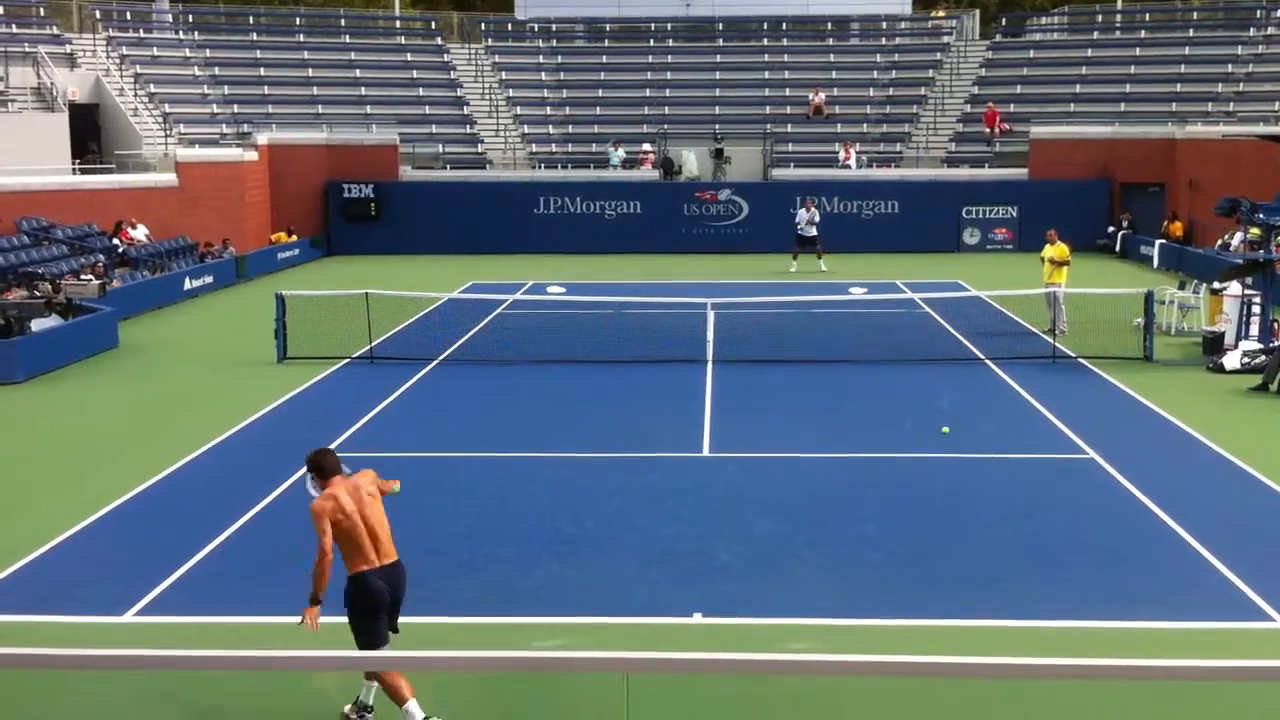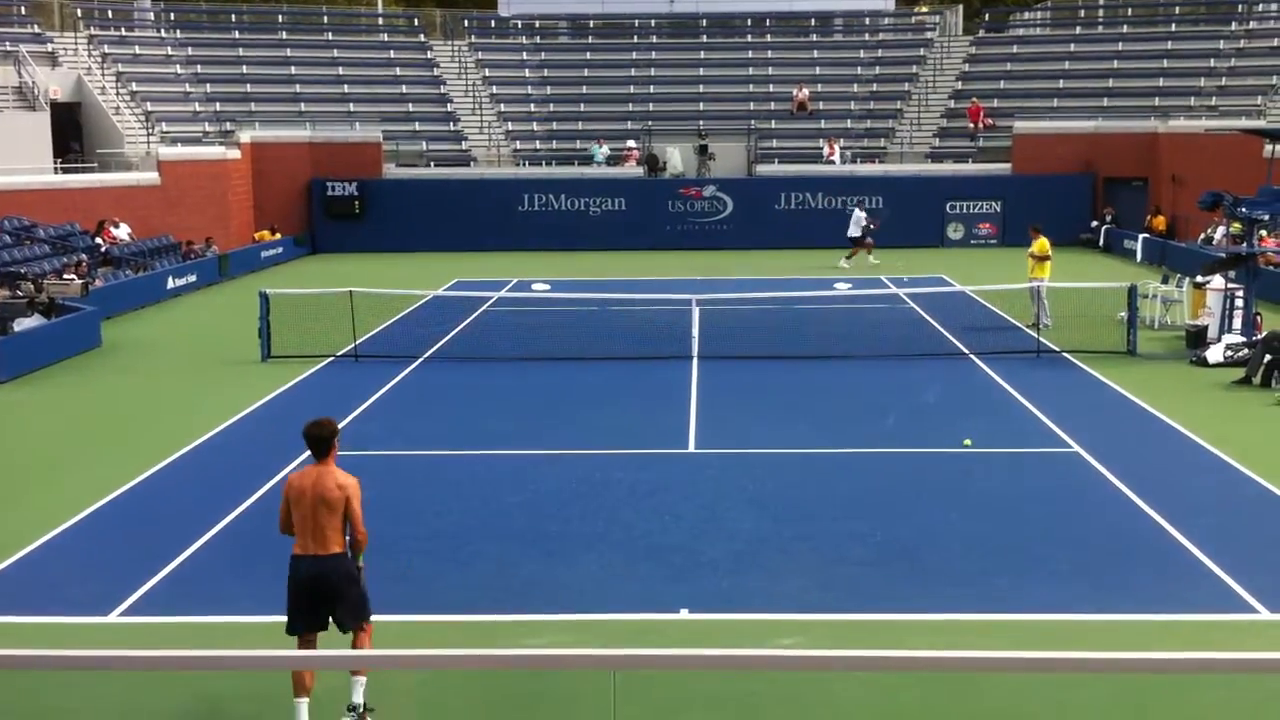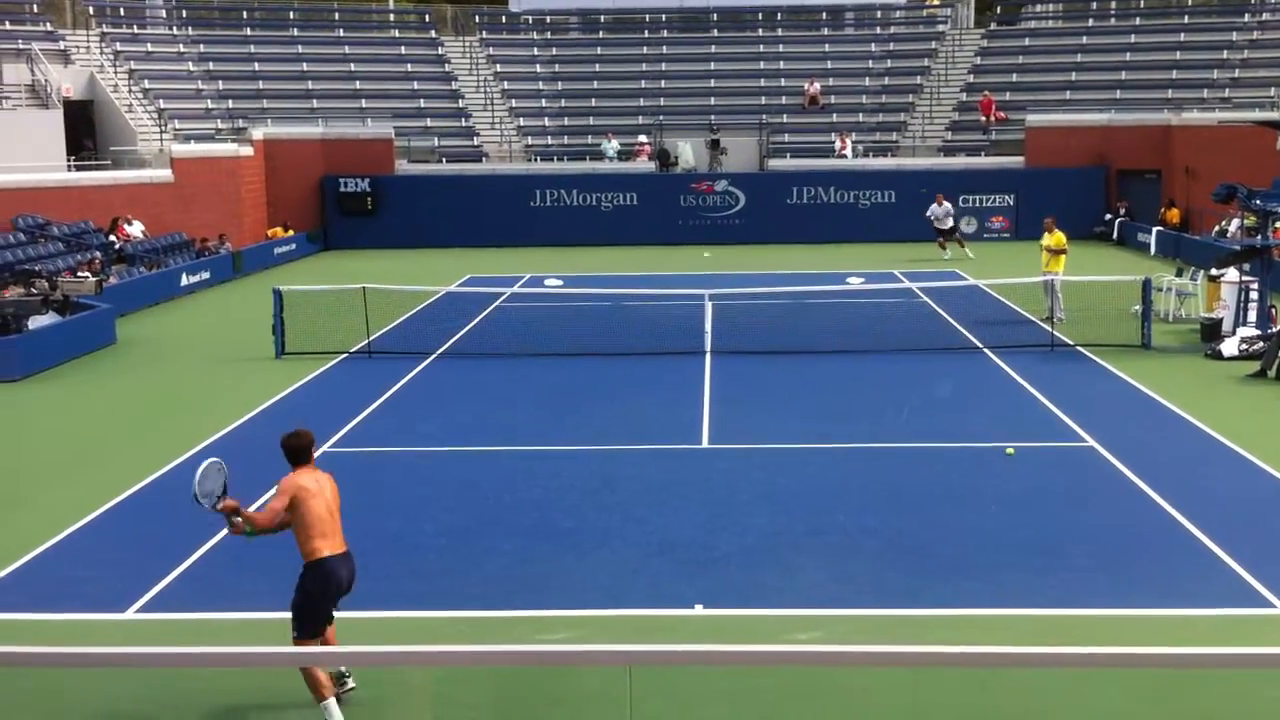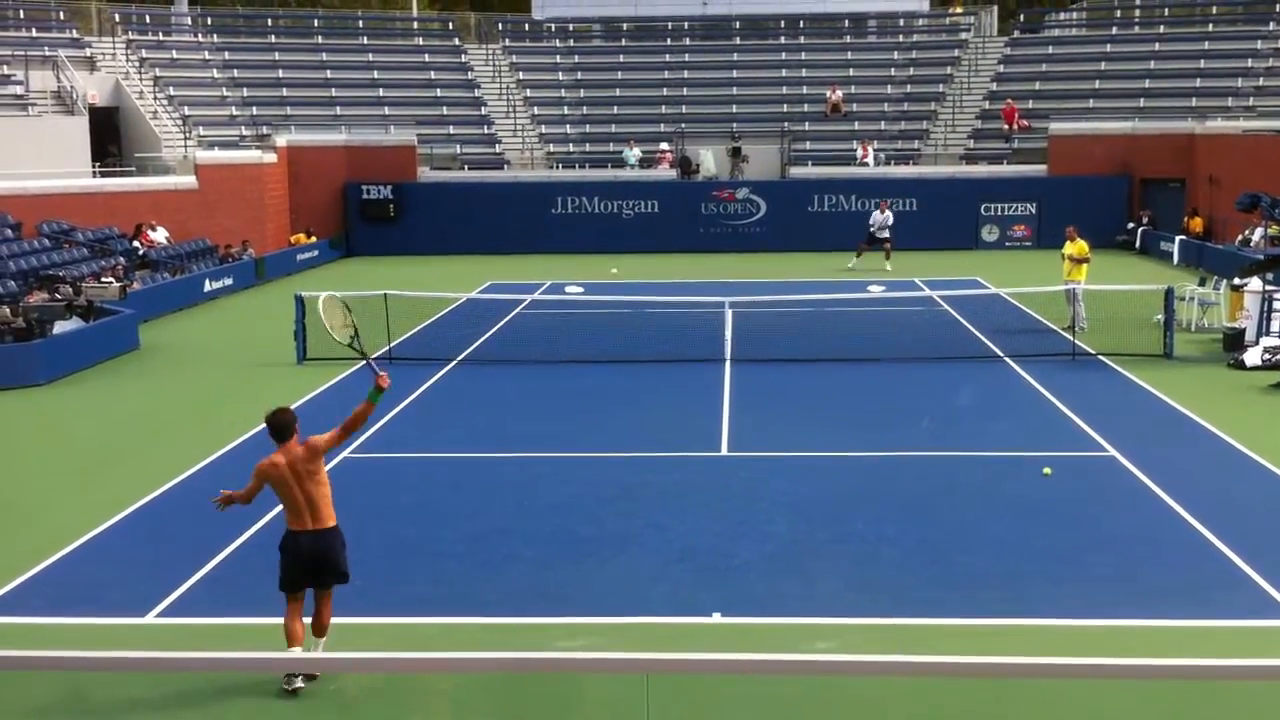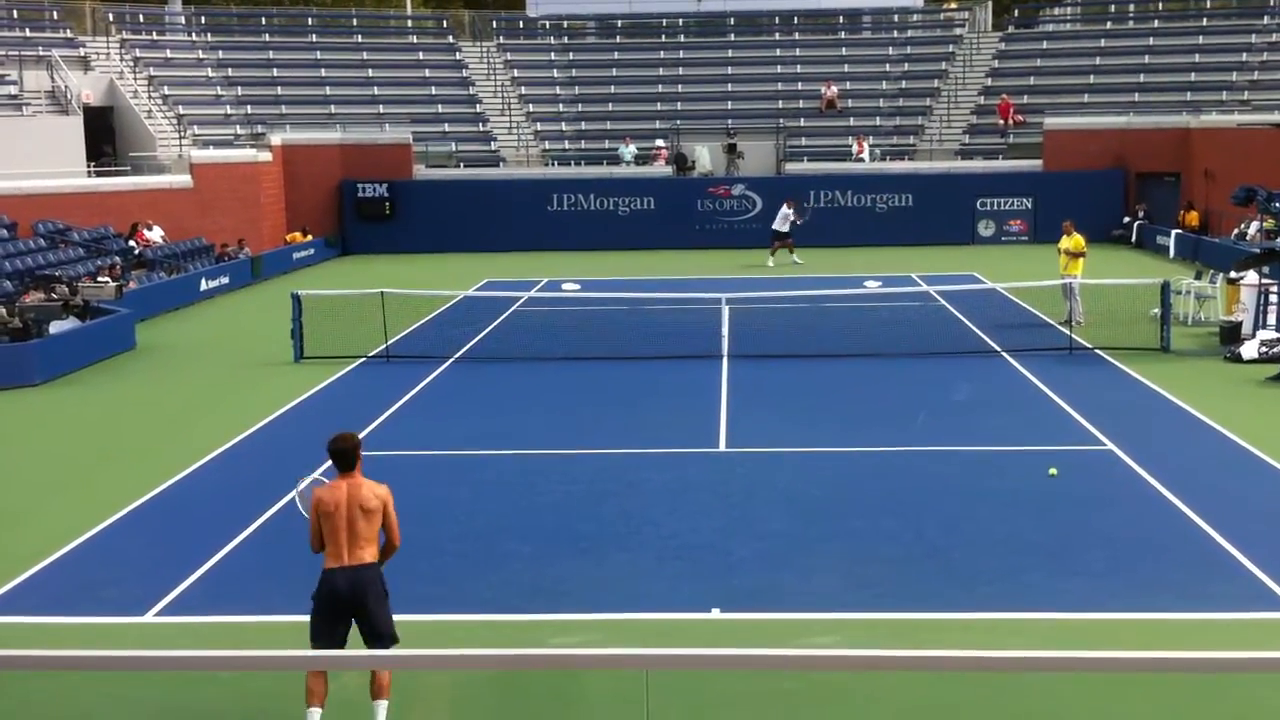
dt=1s
person 1, frame 1
left shoulder: (322, 505)
right shoulder: (365, 480)
left elbow: (325, 555)
right elbow: (392, 487)
left wrist: (314, 602)
right wrist: (390, 487)
left hip: (365, 586)
right hip: (396, 573)
right knee: (377, 647)
person 1, frame 2
left shoulder: (292, 481)
right shoulder: (347, 482)
left elbow: (285, 527)
right elbow: (359, 534)
right wrist: (356, 561)
left hip: (301, 566)
right hip: (335, 566)
left knee: (305, 646)
right knee: (362, 631)
person 1, frame 3
left shoulder: (292, 483)
right shoulder: (327, 480)
left elbow: (263, 522)
left wrist: (236, 510)
right wrist: (247, 528)
left hip: (322, 570)
right hip: (345, 564)
left knee: (304, 650)
right knee: (317, 622)
right ankle: (341, 678)
person 1, frame 4
left shoulder: (266, 466)
right shoulder: (311, 449)
left elbow: (247, 498)
right elbow: (350, 427)
left wrist: (228, 499)
right wrist: (377, 392)
left hip: (297, 540)
right hip: (330, 536)
left knee: (294, 606)
right knee: (324, 600)
left ankle: (295, 671)
person 1, frame 5
left shoulder: (320, 497)
right shoulder: (379, 492)
left elbow: (316, 545)
right elbow: (394, 542)
left hip: (333, 581)
right hip: (367, 580)
